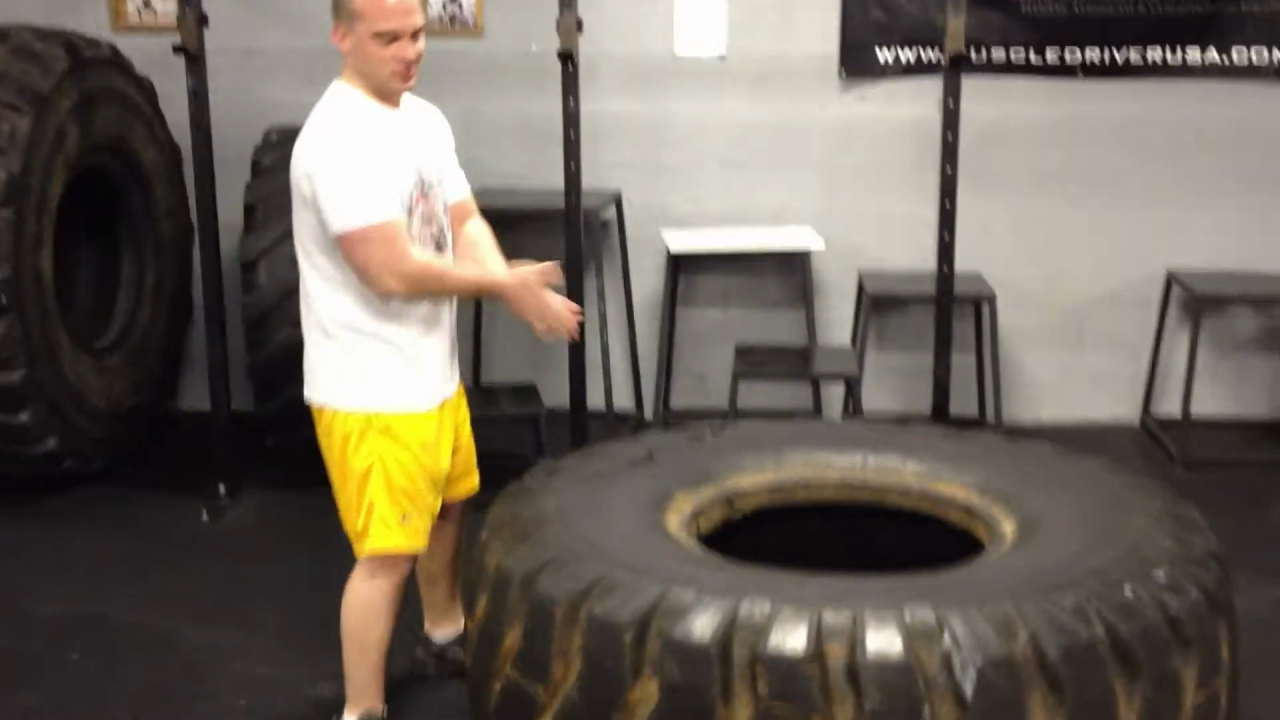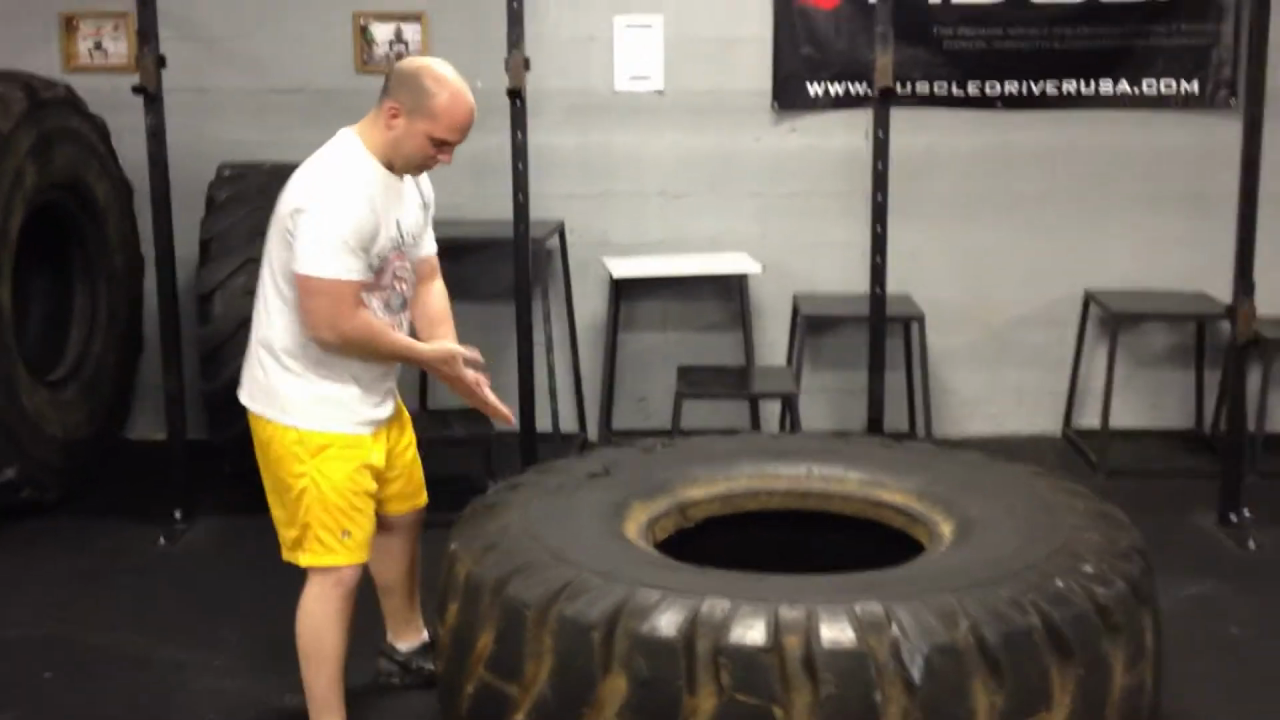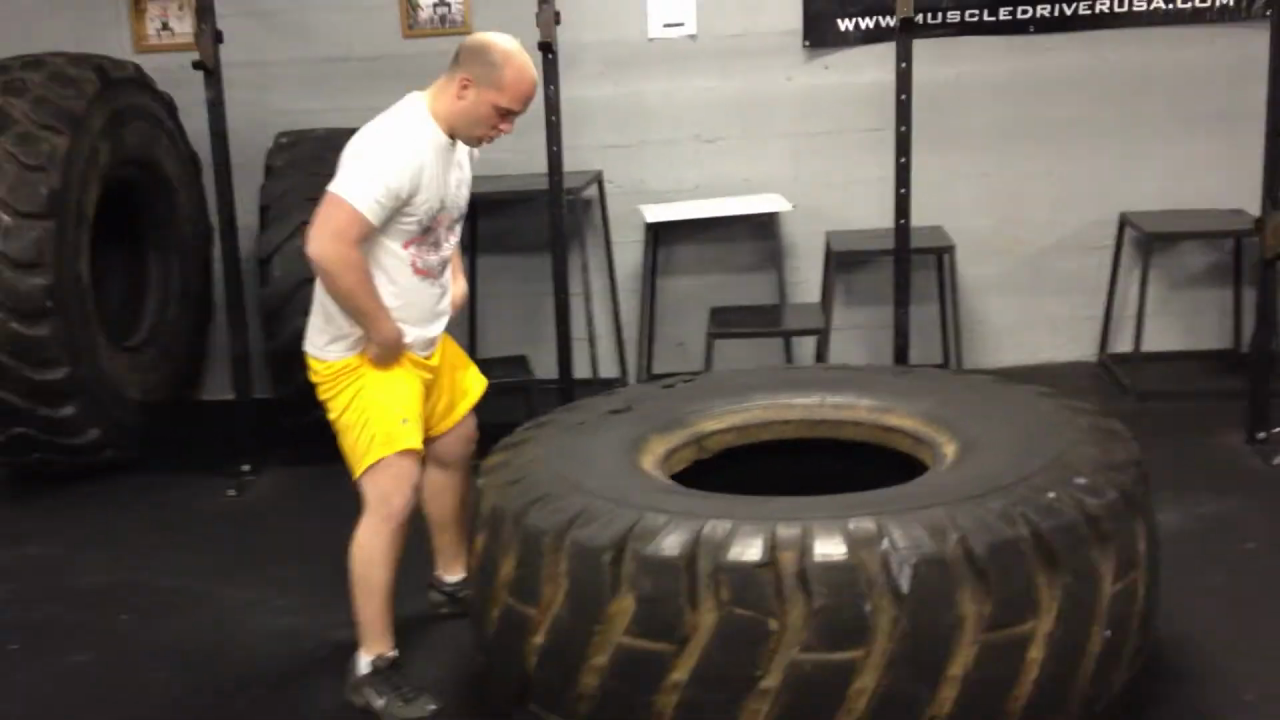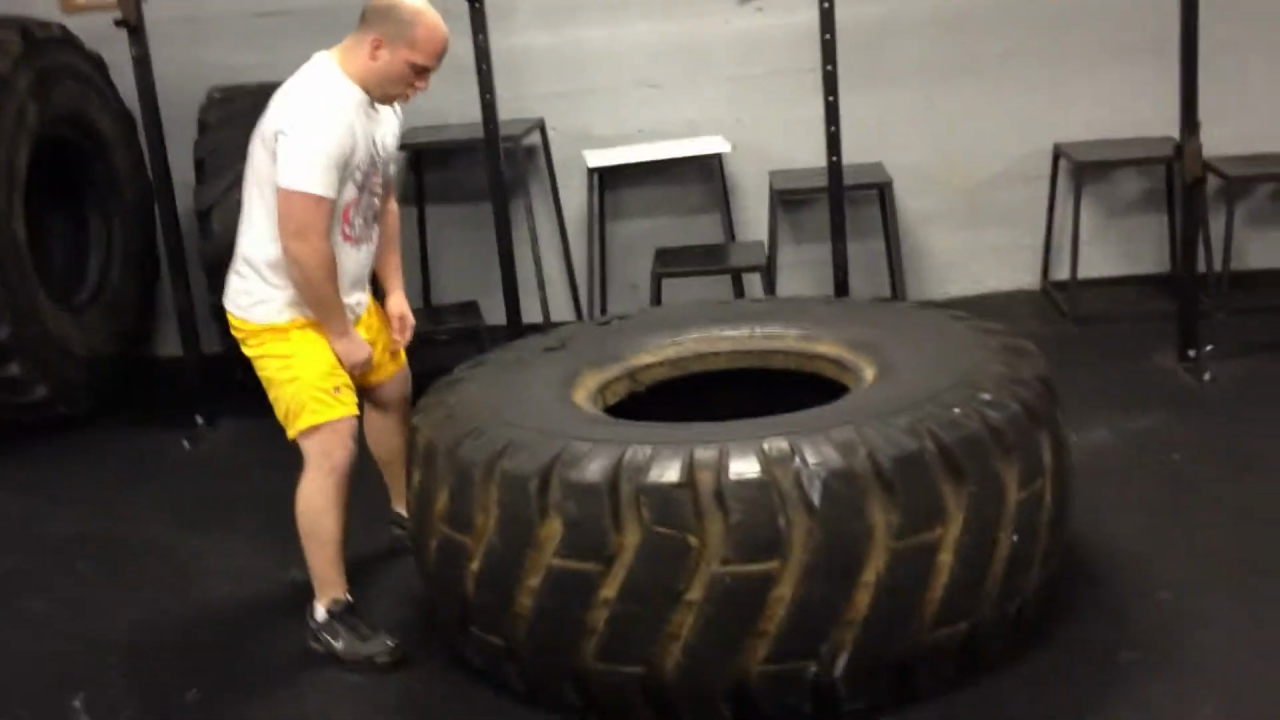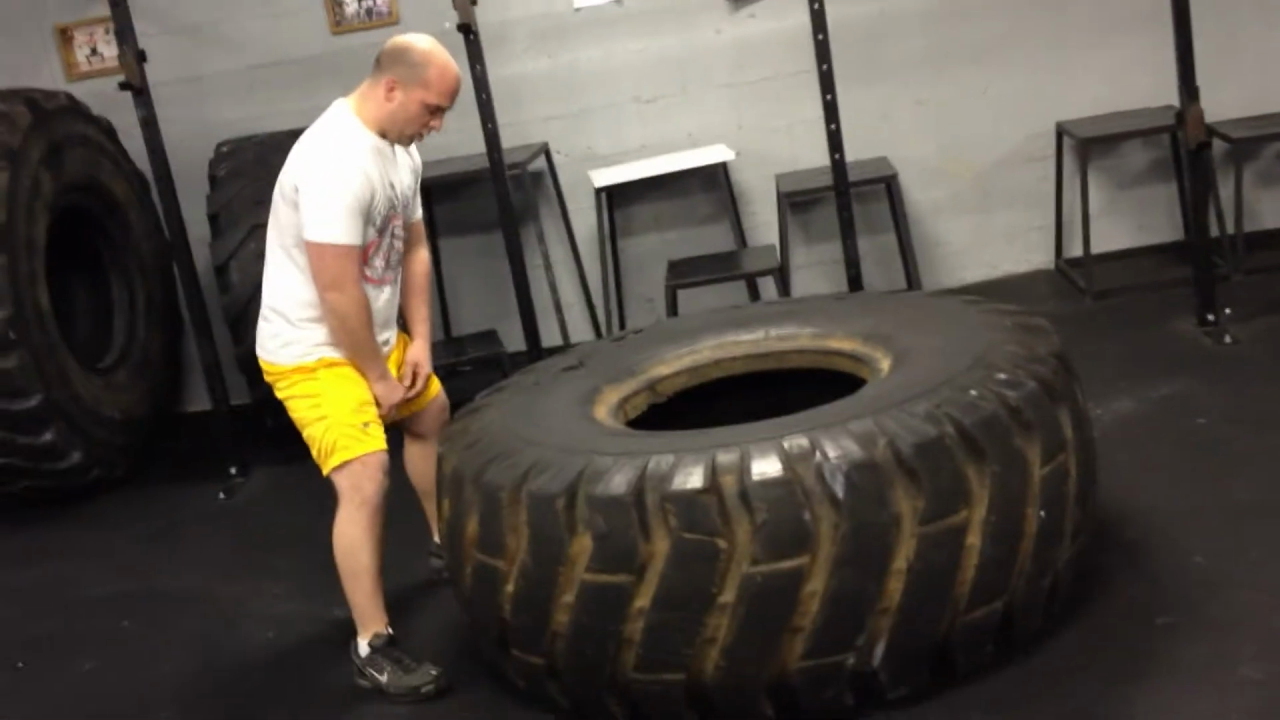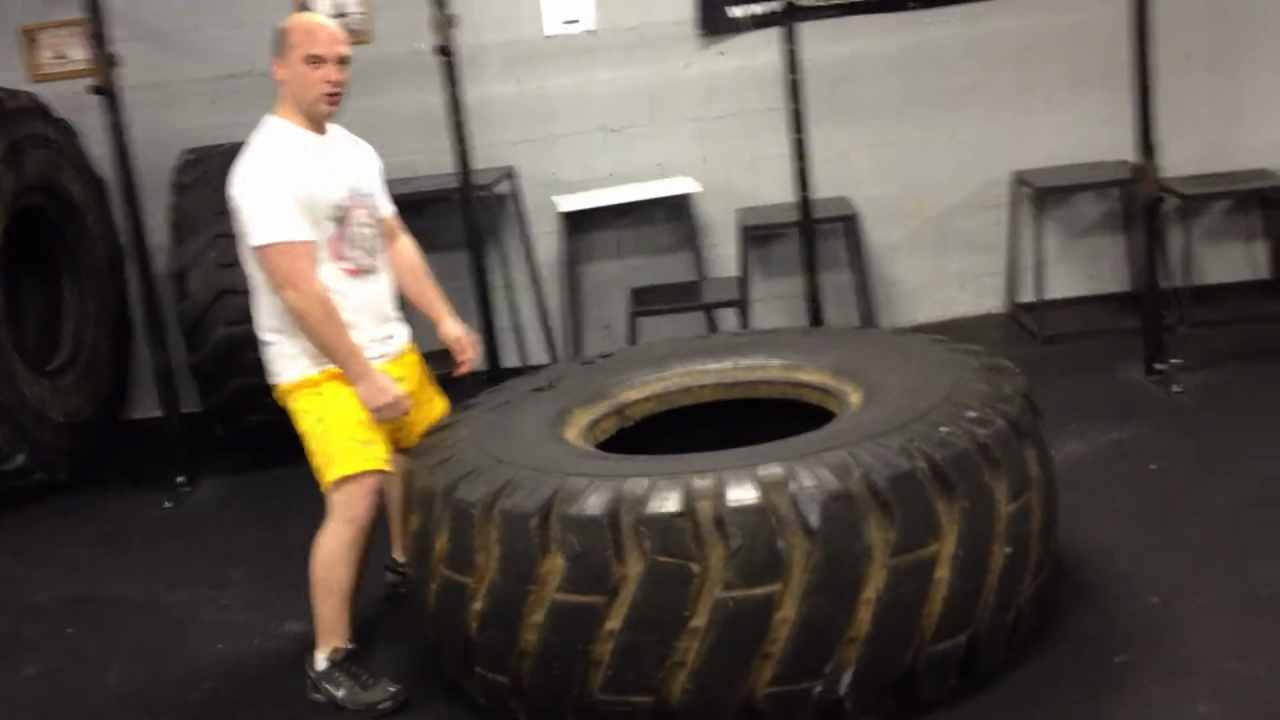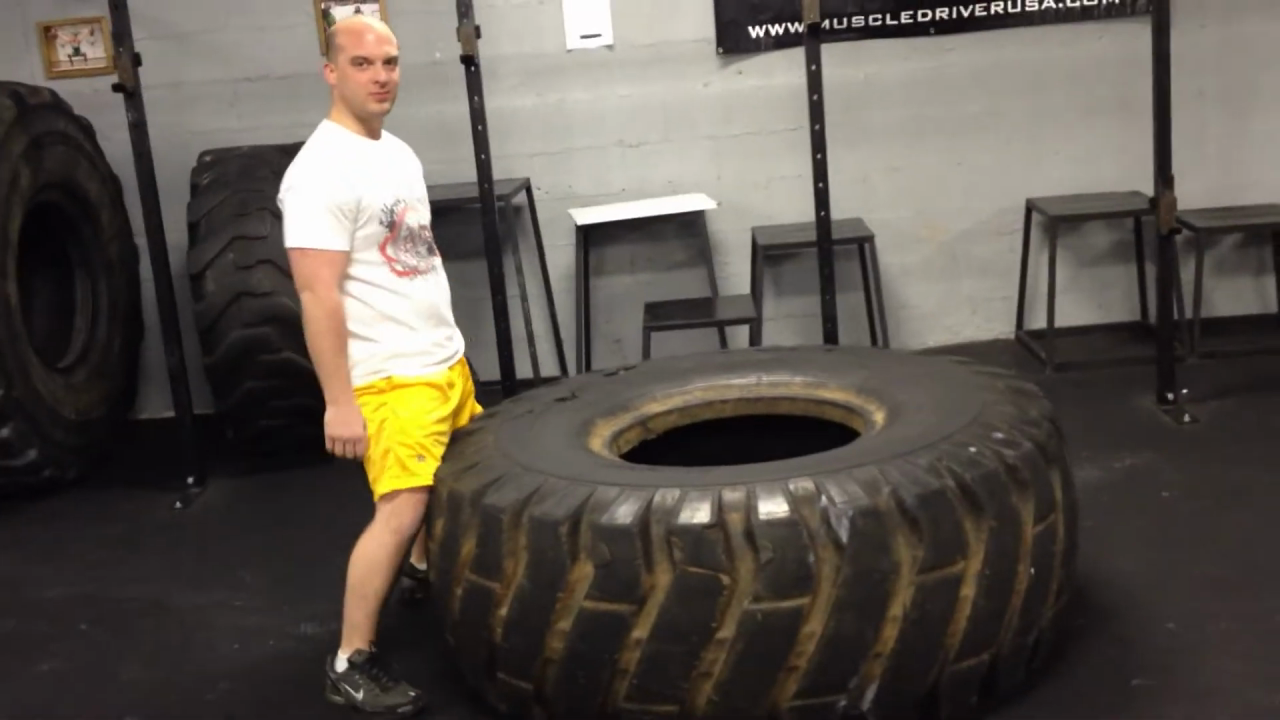
dt=0.5s
person 1, frame 1
left shoulder: (424, 121)
right shoulder: (340, 137)
left elbow: (463, 223)
right elbow: (394, 272)
left wrist: (510, 277)
right wrist: (503, 287)
left hip: (432, 371)
right hip: (373, 391)
left knee: (445, 506)
right knee: (387, 555)
left ankle: (445, 633)
person 1, frame 2
left shoulder: (409, 180)
right shoulder: (335, 193)
left elbow: (424, 280)
right elbow: (334, 323)
left wrist: (453, 360)
right wrist: (426, 356)
left hip: (374, 398)
right hip: (310, 412)
left knee: (402, 517)
right knee: (337, 569)
left ankle: (407, 646)
person 1, frame 3
left shoulder: (457, 140)
right shoulder: (394, 145)
right elbow: (327, 247)
left wrist: (454, 275)
right wrist: (380, 332)
left hip: (426, 338)
right hip: (359, 349)
left knee: (455, 445)
right knee: (392, 497)
left ankle: (452, 578)
person 1, frame 4
left shoulder: (378, 101)
right shoulder: (317, 112)
left elbow: (383, 201)
right elbow: (303, 242)
left wrist: (393, 290)
right wrist: (339, 335)
left hip: (345, 296)
right hip: (283, 308)
left knee: (394, 388)
right knee: (332, 450)
left ankle: (406, 511)
right ankle: (330, 612)
person 1, frame 5
left shoulder: (400, 149)
right shoulder: (335, 161)
left elbow: (413, 247)
right elbow: (338, 291)
left wrist: (419, 340)
right wrist: (377, 377)
left hip: (374, 335)
right hip: (311, 349)
left knee: (432, 417)
right knee: (364, 484)
left ankle: (449, 543)
right ankle: (373, 648)
person 1, frame 6
left shoulder: (351, 149)
right shoulder: (269, 165)
left elbow: (395, 241)
right elbow: (298, 289)
left wrist: (446, 319)
right wrist: (363, 377)
left hip: (389, 346)
right hip: (323, 368)
left knee: (421, 447)
right knee: (356, 500)
left ankle: (407, 560)
right ankle: (331, 662)
person 1, frame 7
left shoulder: (398, 152)
right shoulder: (322, 172)
right elbow: (319, 297)
right wrist: (339, 401)
left hip: (443, 356)
right hip: (391, 375)
right knee: (402, 508)
left ankle: (425, 569)
right ankle: (350, 664)
